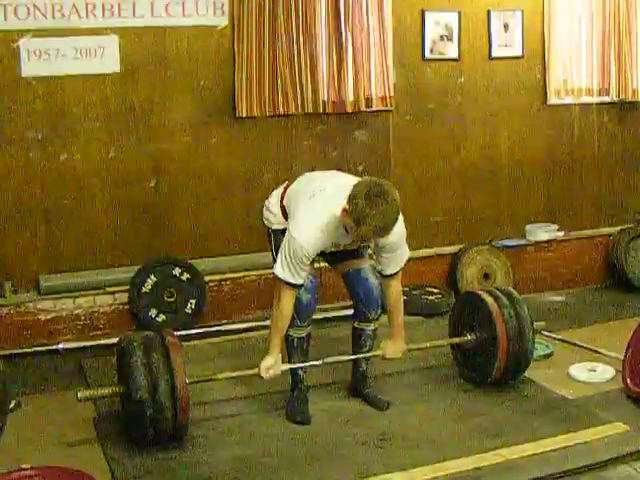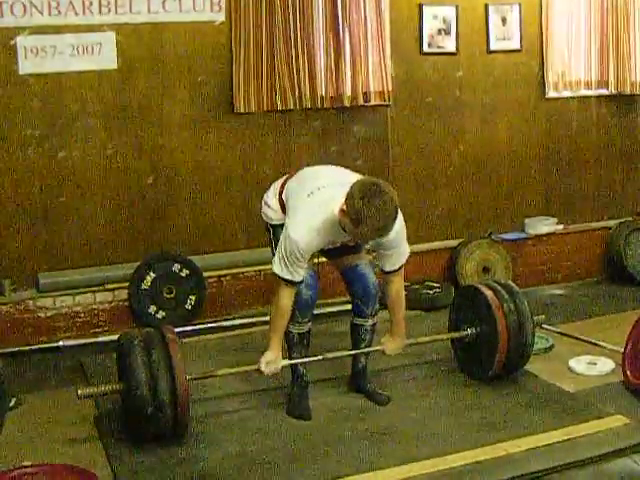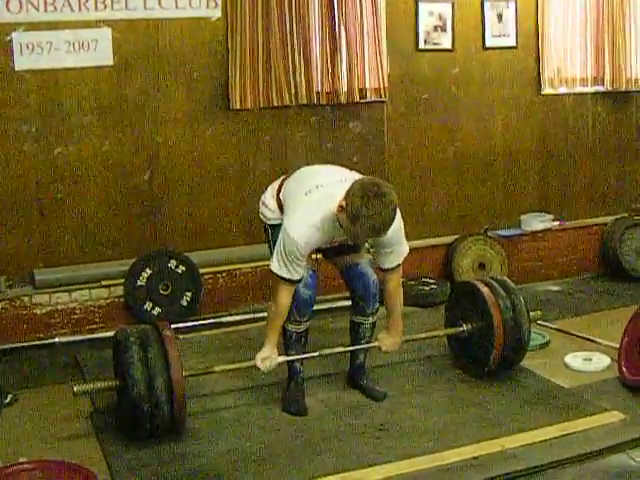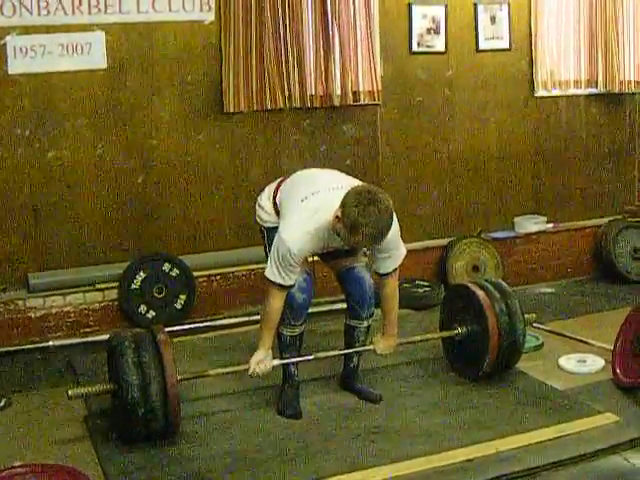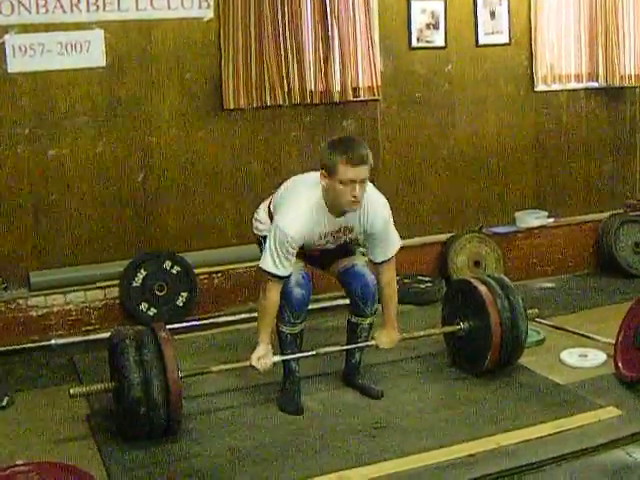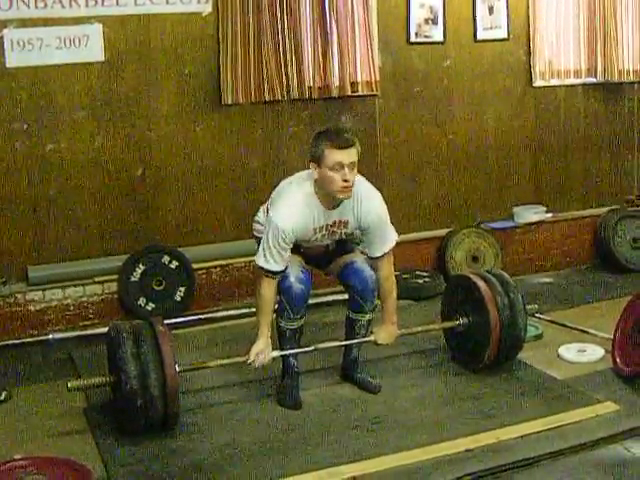
dt=0.7s
person 1, frame 1
left shoulder: (391, 225)
right shoulder: (306, 229)
left elbow: (391, 280)
right elbow: (286, 293)
left wrist: (397, 337)
right wrist: (274, 352)
left hip: (348, 223)
right hip: (286, 218)
left knee: (369, 291)
right knee: (304, 296)
left ankle: (361, 379)
right ankle: (298, 387)
person 1, frame 2
left shoulder: (391, 222)
right shoulder: (304, 228)
left elbow: (394, 278)
right elbow: (286, 290)
left wrist: (397, 334)
right wrist: (274, 348)
left hip: (344, 219)
right hip: (283, 211)
left knee: (367, 287)
right knee: (304, 292)
left ankle: (360, 374)
right ankle: (299, 382)
person 1, frame 3
left shoulder: (388, 220)
right shoulder: (302, 228)
left elbow: (392, 275)
right elbow: (284, 288)
left wrist: (394, 330)
right wrist: (270, 344)
right hip: (281, 211)
left knee: (367, 284)
right knee: (303, 291)
left ankle: (358, 371)
right ankle: (295, 379)
person 1, frame 4
left shoulder: (385, 224)
right shoulder: (297, 233)
left elbow: (388, 279)
right elbow: (276, 293)
left wrist: (389, 333)
right wrist: (264, 348)
right hip: (278, 213)
left knee: (362, 288)
right knee: (298, 294)
left ankle: (351, 374)
right ankle: (290, 382)
person 1, frame 5
left shoulder: (376, 206)
right shoulder: (294, 217)
left elbow: (386, 268)
right elbow: (272, 287)
left wrist: (390, 326)
right wrist: (264, 344)
left hip: (335, 241)
right hip: (274, 233)
left knee: (366, 287)
right knee: (296, 293)
left ankle: (353, 370)
right ankle: (291, 378)
person 1, frame 6
left shoulder: (370, 200)
right shoulder: (287, 211)
left elbow: (384, 263)
right elbow: (268, 280)
left wrist: (389, 322)
right wrist: (263, 337)
left hip: (335, 241)
right hip: (285, 243)
left knee: (365, 280)
right knee: (295, 286)
left ankle: (351, 364)
right ankle: (290, 373)
